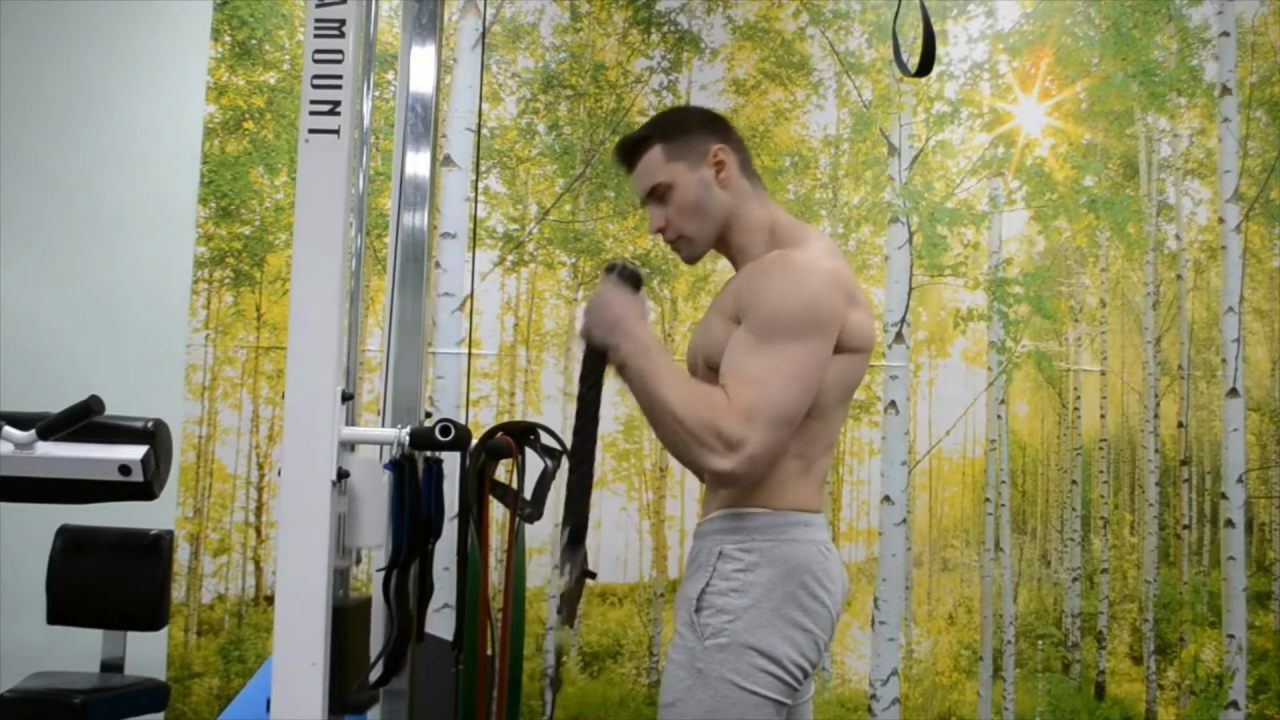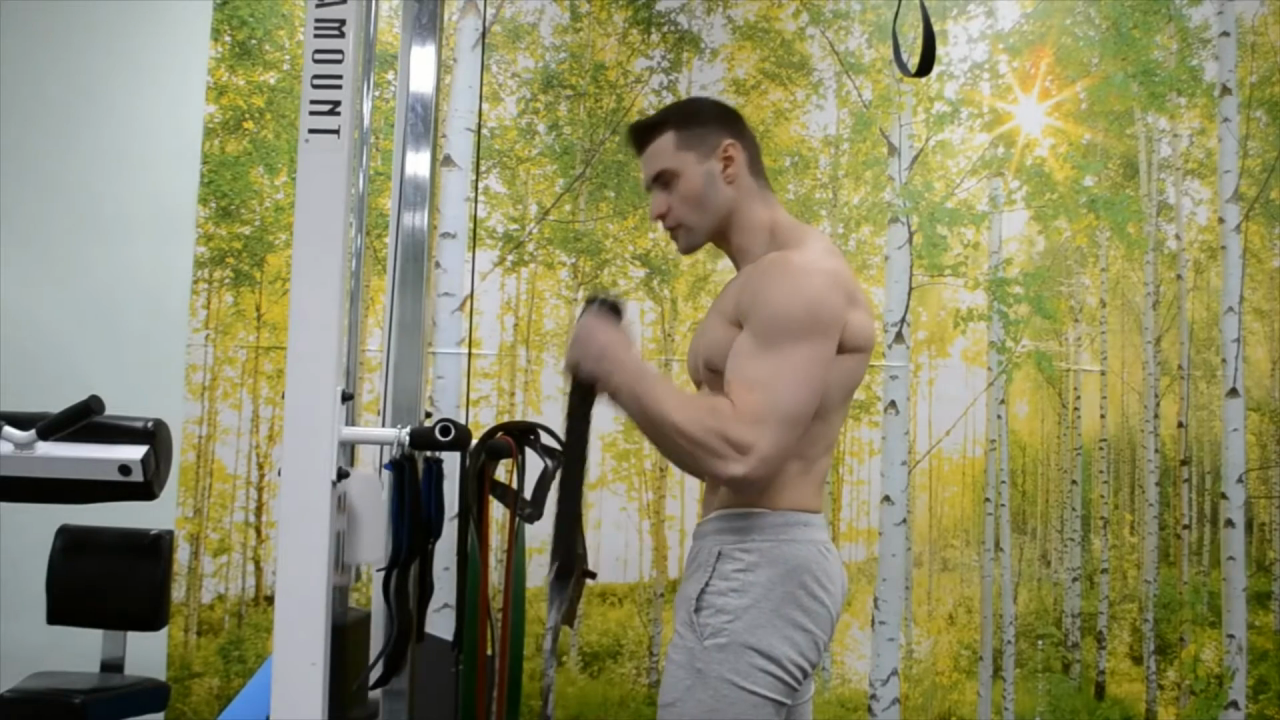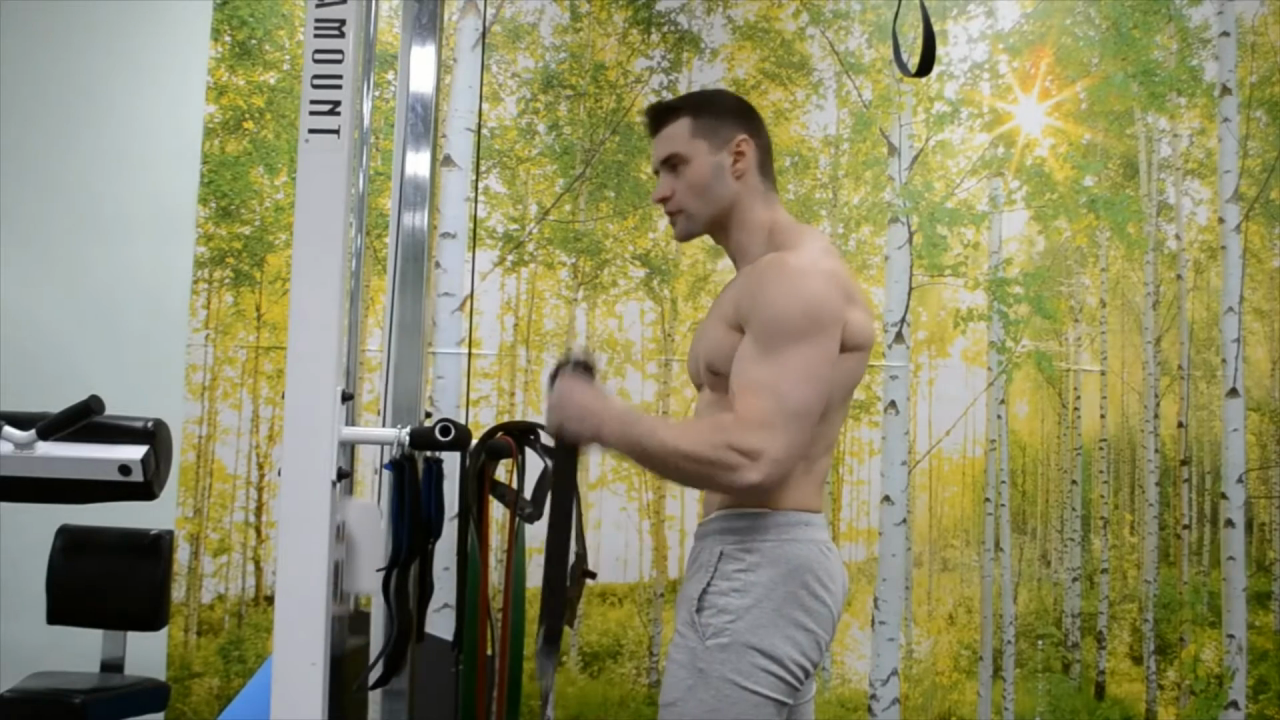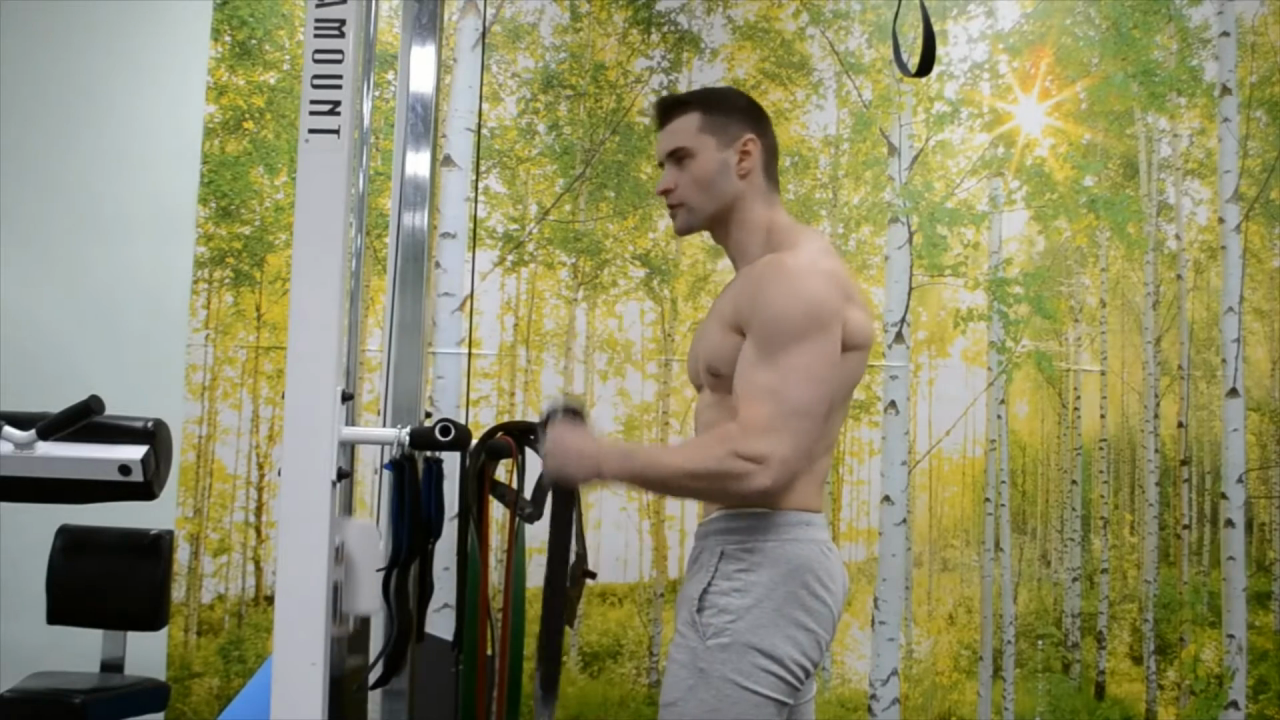
dt=0.1s
person 1, frame 1
left shoulder: (799, 274)
right shoulder: (771, 279)
left elbow: (731, 448)
right elbow: (714, 442)
left wrist: (631, 340)
right wrist: (628, 355)
left hip: (756, 568)
right hip: (763, 562)
person 1, frame 2
left shoulder: (797, 274)
right shoulder: (768, 280)
left elbow: (741, 451)
right elbow: (722, 439)
left wrist: (619, 366)
right wrist: (623, 376)
left hip: (756, 568)
right hip: (761, 562)
person 1, frame 3
left shoulder: (796, 276)
right shoulder: (768, 282)
left elbow: (751, 458)
left wrist: (605, 419)
right wrist: (616, 422)
left hip: (757, 568)
right hip: (763, 563)
person 1, frame 4
left shoulder: (795, 276)
right shoulder: (763, 283)
left elbow: (758, 462)
left wrist: (602, 458)
right wrist: (612, 457)
left hip: (758, 569)
right hip: (761, 562)
